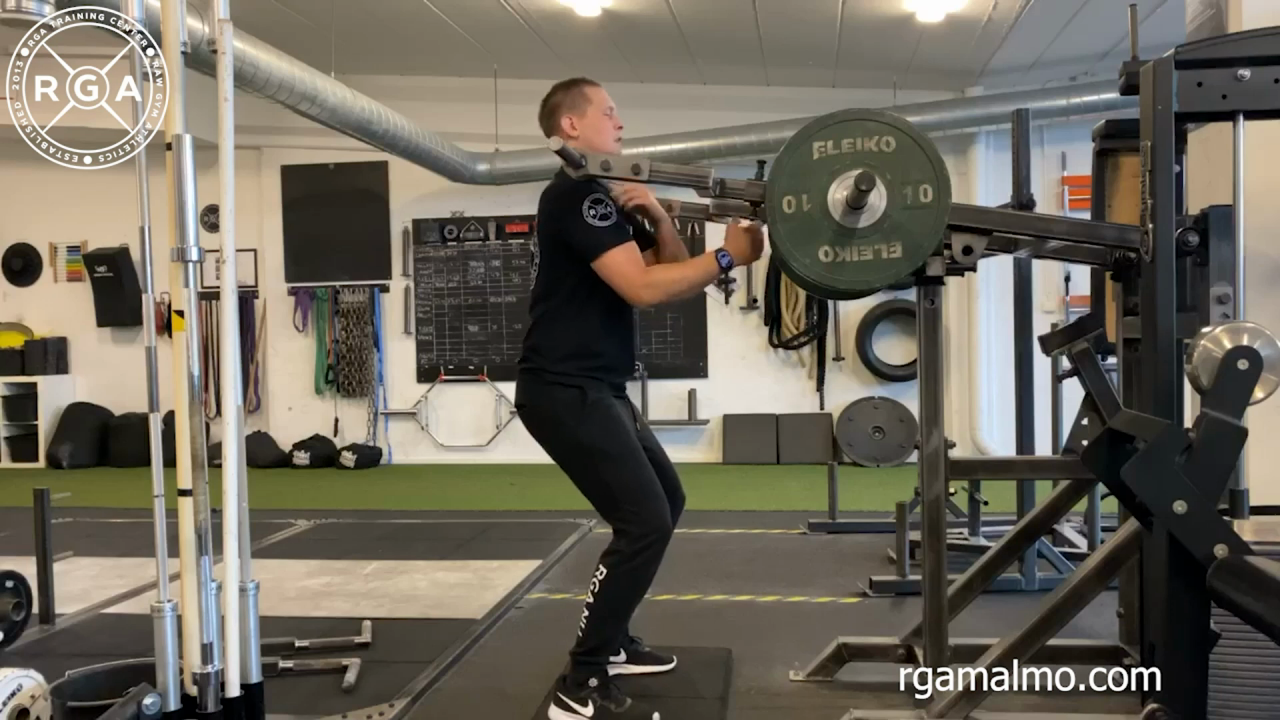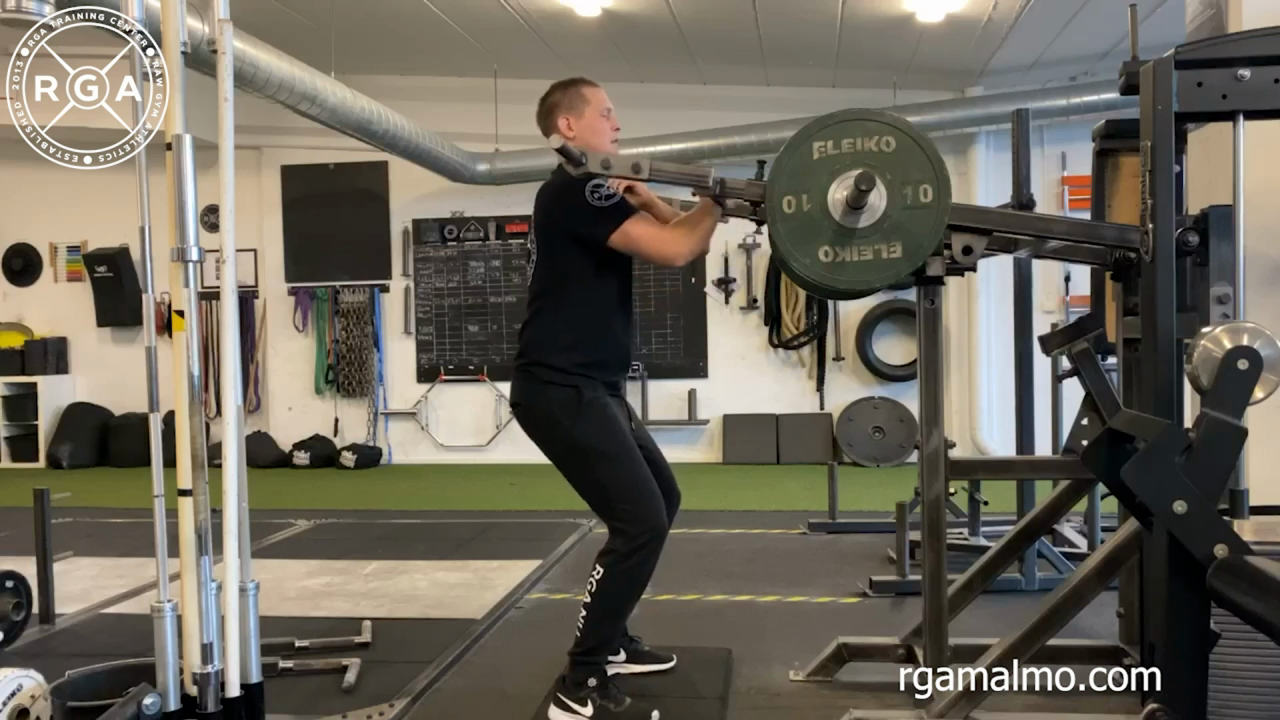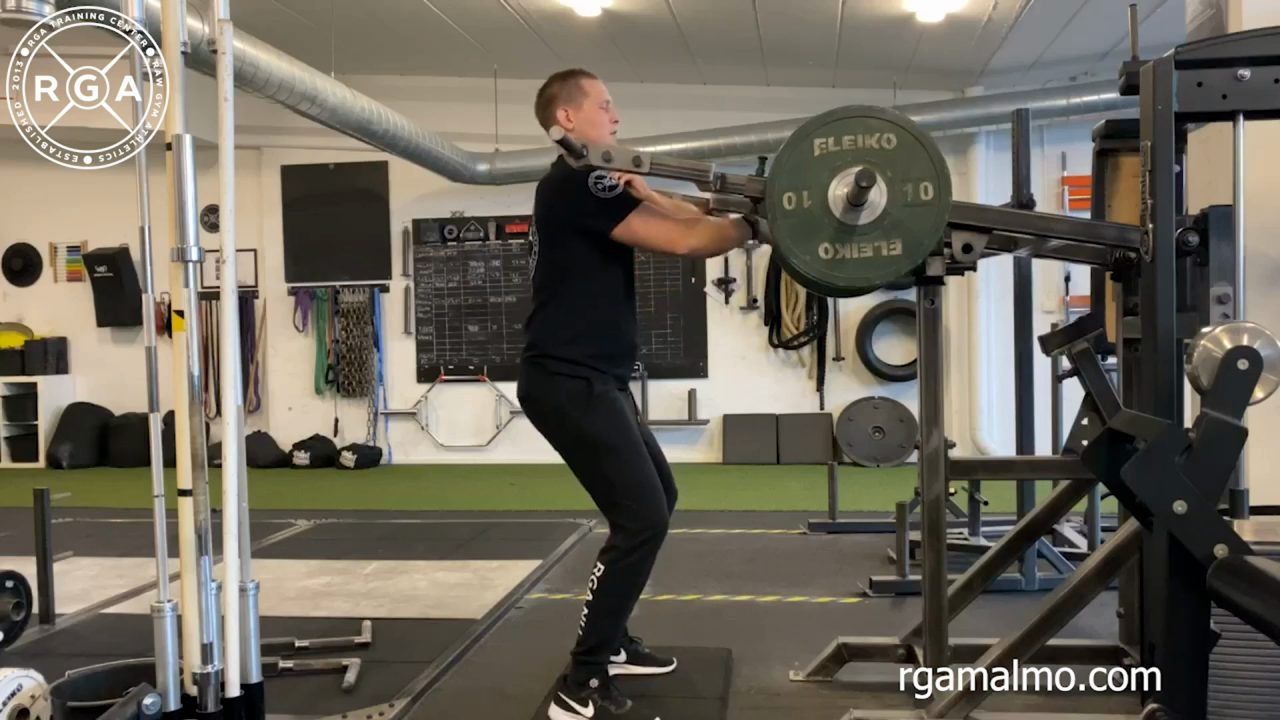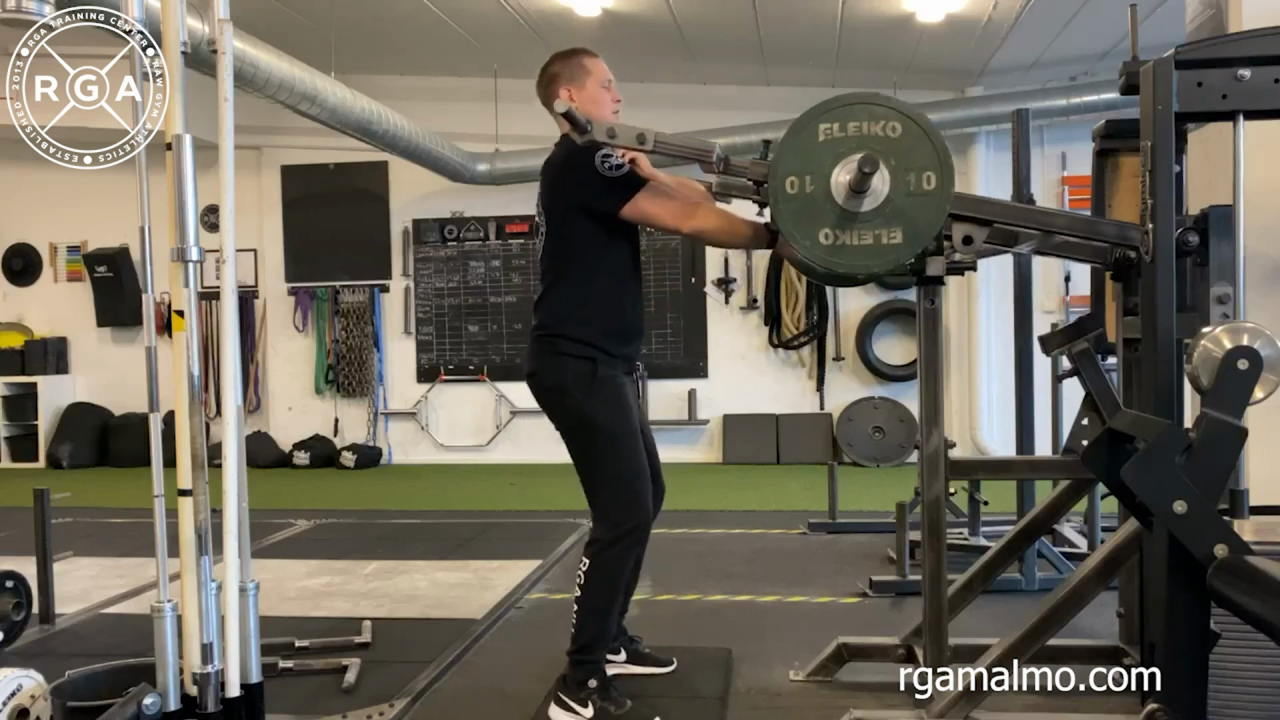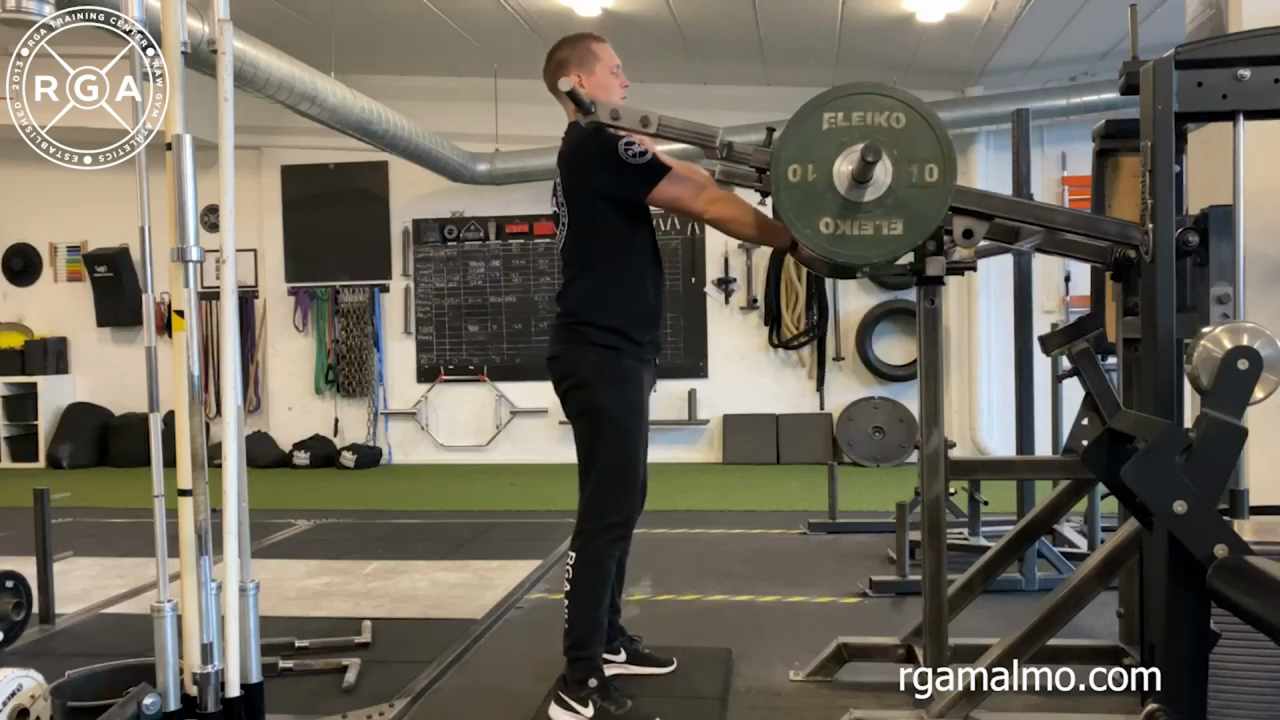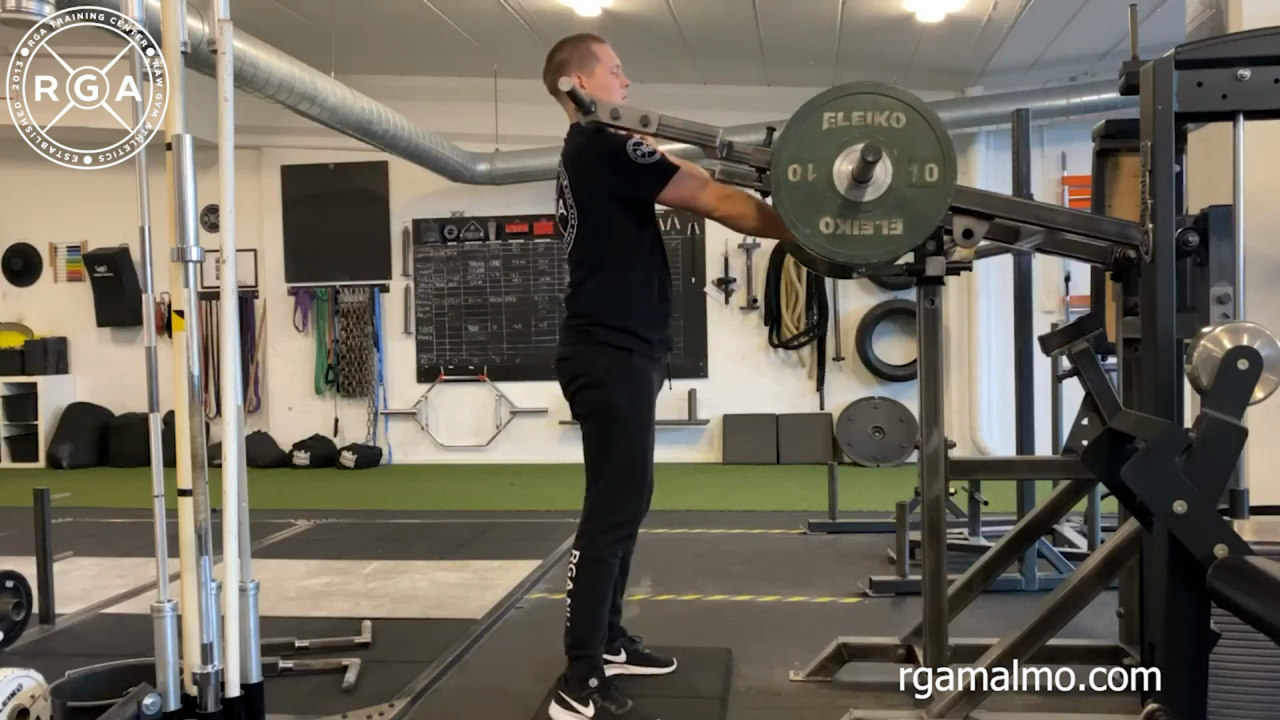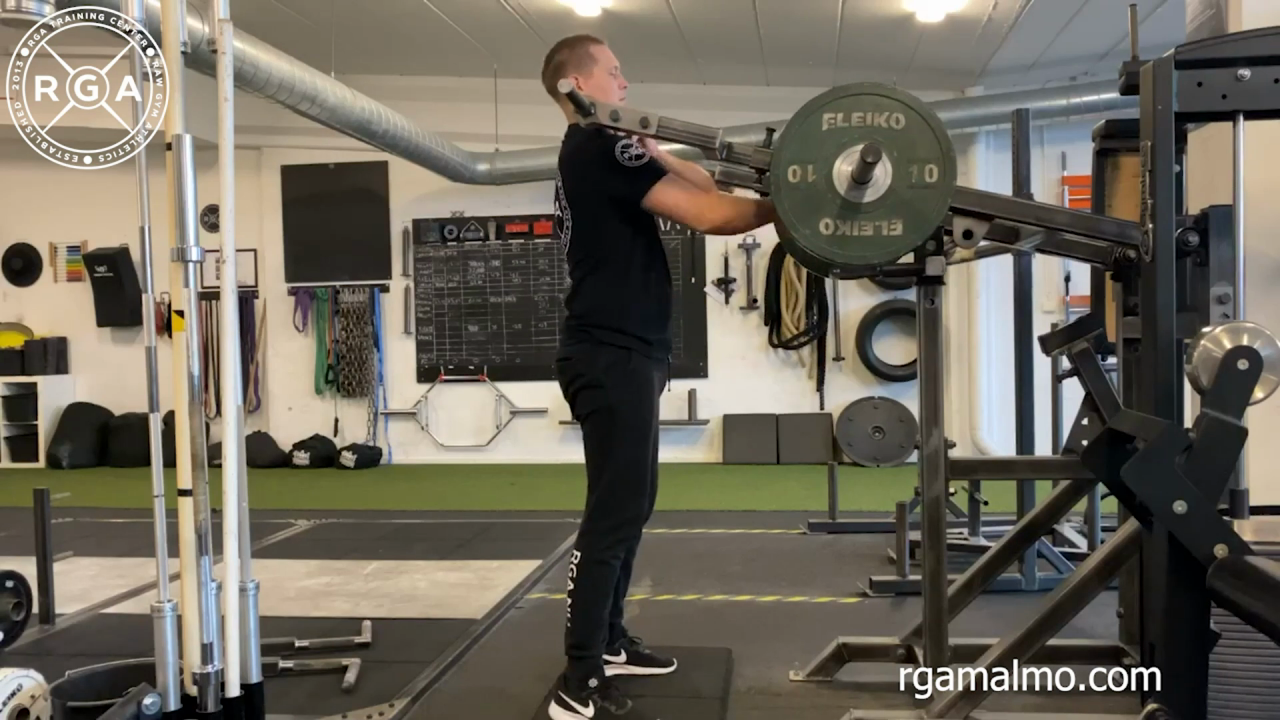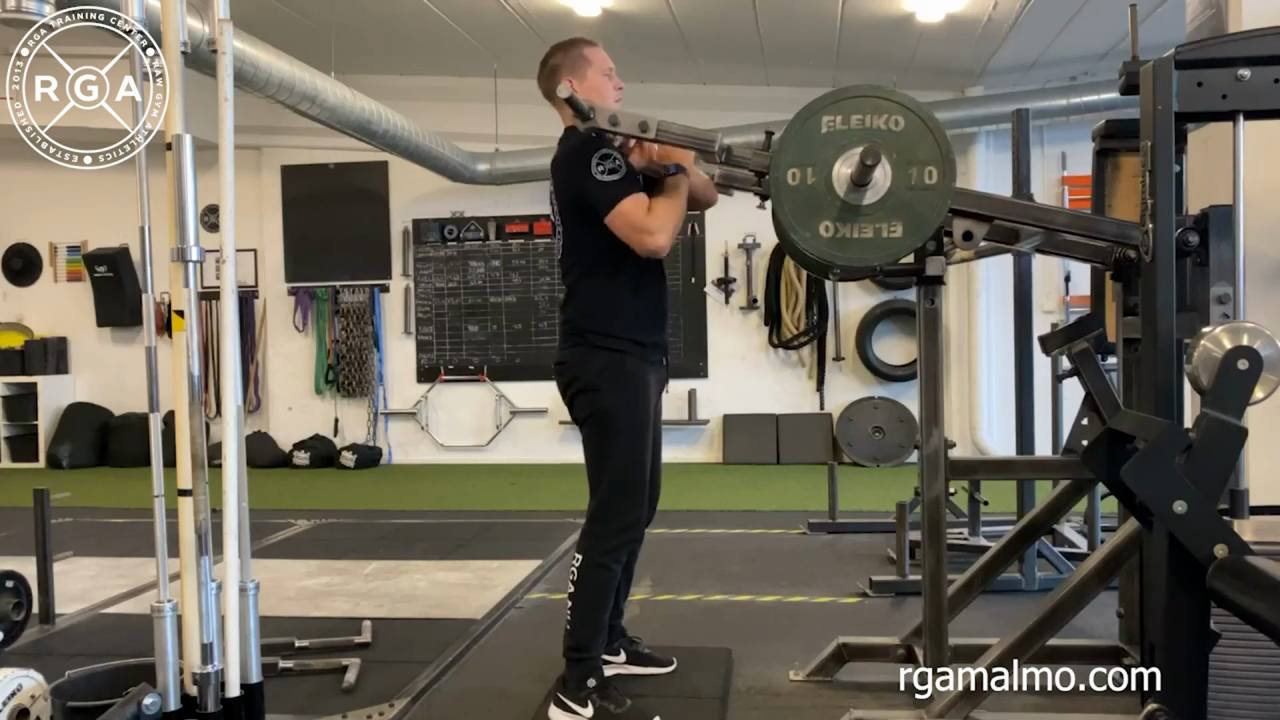
dt=0.3s
person 1, frame 1
left shoulder: (602, 198)
right shoulder: (577, 196)
left elbow: (668, 268)
right elbow: (644, 288)
left wrist: (655, 216)
right wrist: (729, 257)
left hip: (595, 388)
right hip: (566, 392)
left knee: (665, 504)
right knee: (645, 524)
left ankle: (611, 641)
person 1, frame 2
left shoulder: (594, 194)
right shoulder: (573, 192)
left elbow: (673, 236)
right elbow: (675, 251)
left wrist: (648, 202)
right wrist: (713, 204)
left hip: (590, 386)
right hip: (561, 390)
left knee: (659, 503)
right knee: (640, 523)
left ankle: (608, 640)
person 1, frame 3
left shoulder: (592, 186)
right shoulder: (575, 184)
left elbow: (685, 220)
right elbow: (681, 242)
left wrist: (641, 194)
right wrist: (752, 227)
left hip: (594, 378)
right hip: (569, 383)
left knee: (656, 501)
right knee: (641, 520)
left ankle: (610, 643)
person 1, frame 4
left shoulder: (593, 167)
right shoulder: (580, 163)
left elbow: (692, 198)
right elbow: (688, 221)
left wrist: (646, 173)
right wrist: (772, 237)
left hip: (601, 362)
right hip: (578, 364)
left knee: (642, 500)
right knee: (625, 515)
left ankle: (608, 642)
person 1, frame 5
left shoulder: (593, 150)
right shoulder: (597, 148)
left elbow: (694, 183)
right elbow: (707, 206)
left wrist: (653, 155)
right wrist: (794, 240)
left hip: (610, 351)
right hip: (599, 355)
left knee: (619, 503)
right knee: (608, 512)
left ankle: (606, 642)
person 1, frame 6
left shoulder: (594, 152)
right shoulder: (603, 148)
left elbow: (693, 181)
right elbow: (717, 202)
left wrist: (653, 151)
left hip: (615, 352)
right hip: (611, 355)
left knee: (623, 505)
right knee: (612, 512)
left ankle: (607, 643)
person 1, frame 7
left shoulder: (597, 152)
right shoulder: (599, 148)
left elbow: (696, 186)
right elbow: (704, 209)
left wrist: (655, 155)
right wrist: (779, 207)
left hip: (623, 353)
right hip: (610, 357)
left knee: (629, 506)
right knee: (615, 512)
left ankle: (608, 642)
person 1, frame 8
left shoulder: (604, 153)
right shoulder: (588, 153)
left elbow: (705, 195)
right elbow: (656, 235)
left wrist: (662, 163)
right wrist: (673, 176)
left hip: (626, 357)
right hip: (607, 361)
left knee: (633, 509)
right knee: (615, 516)
left ankle: (608, 642)
